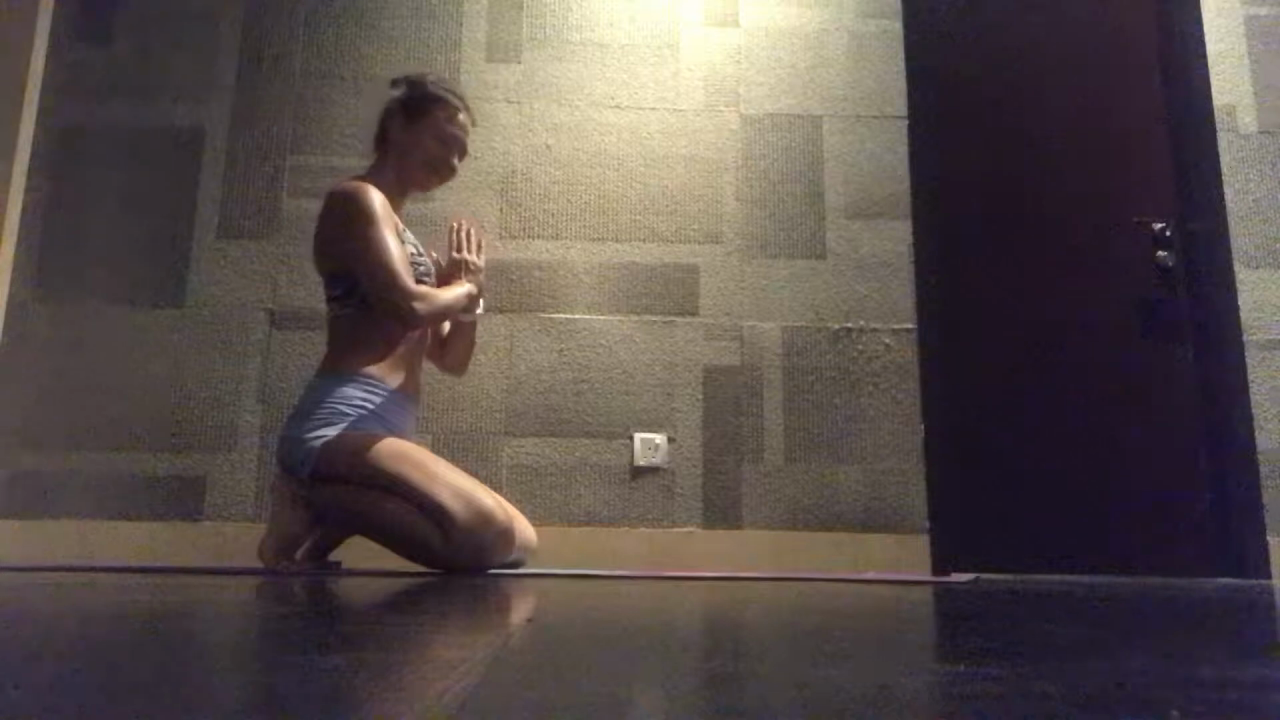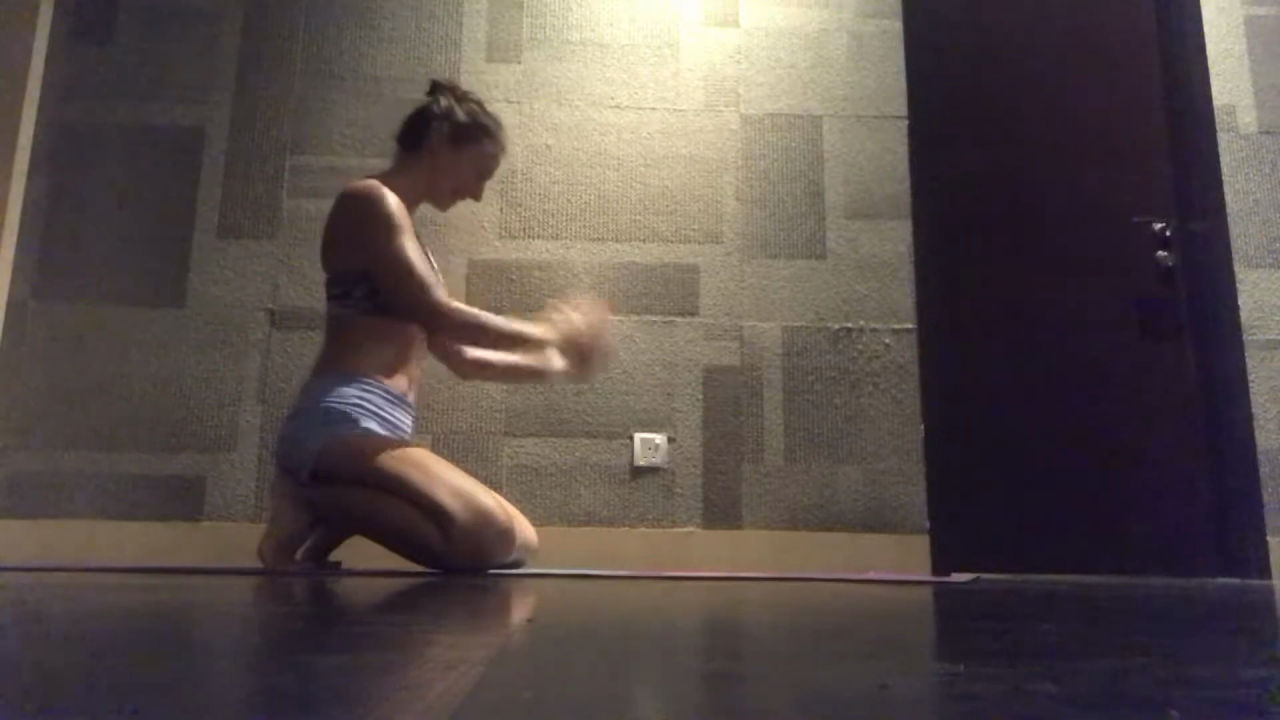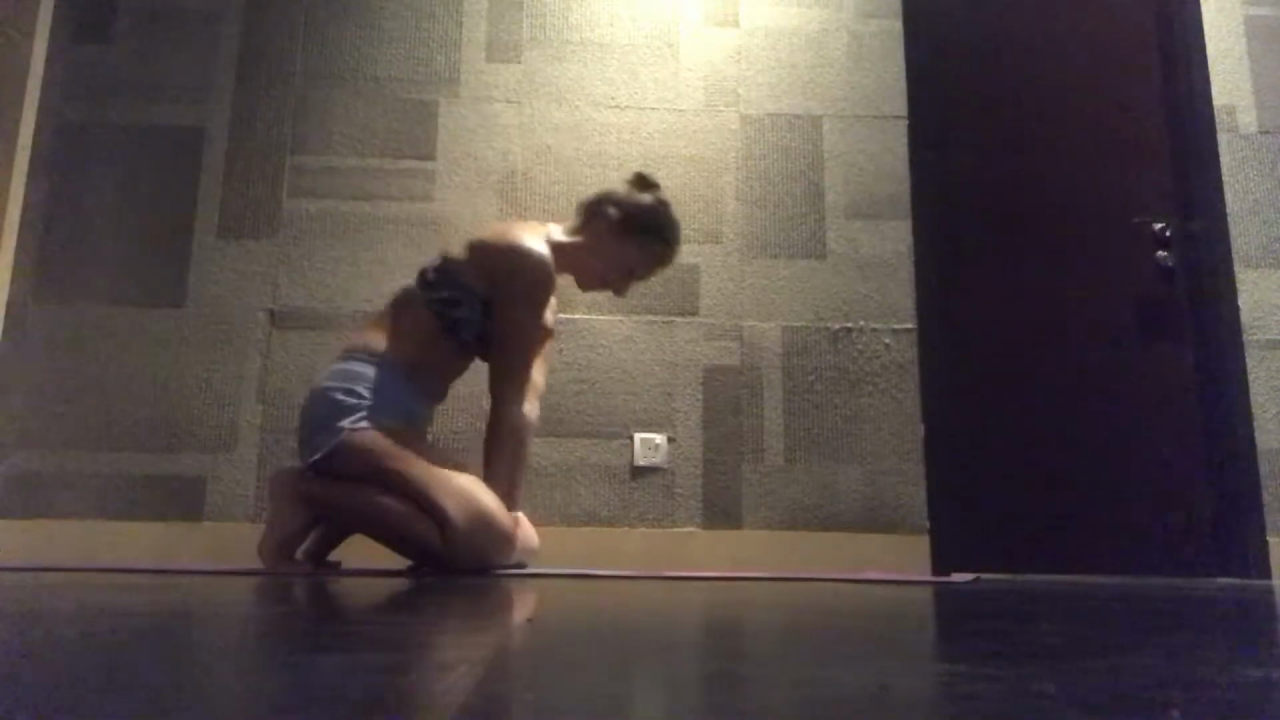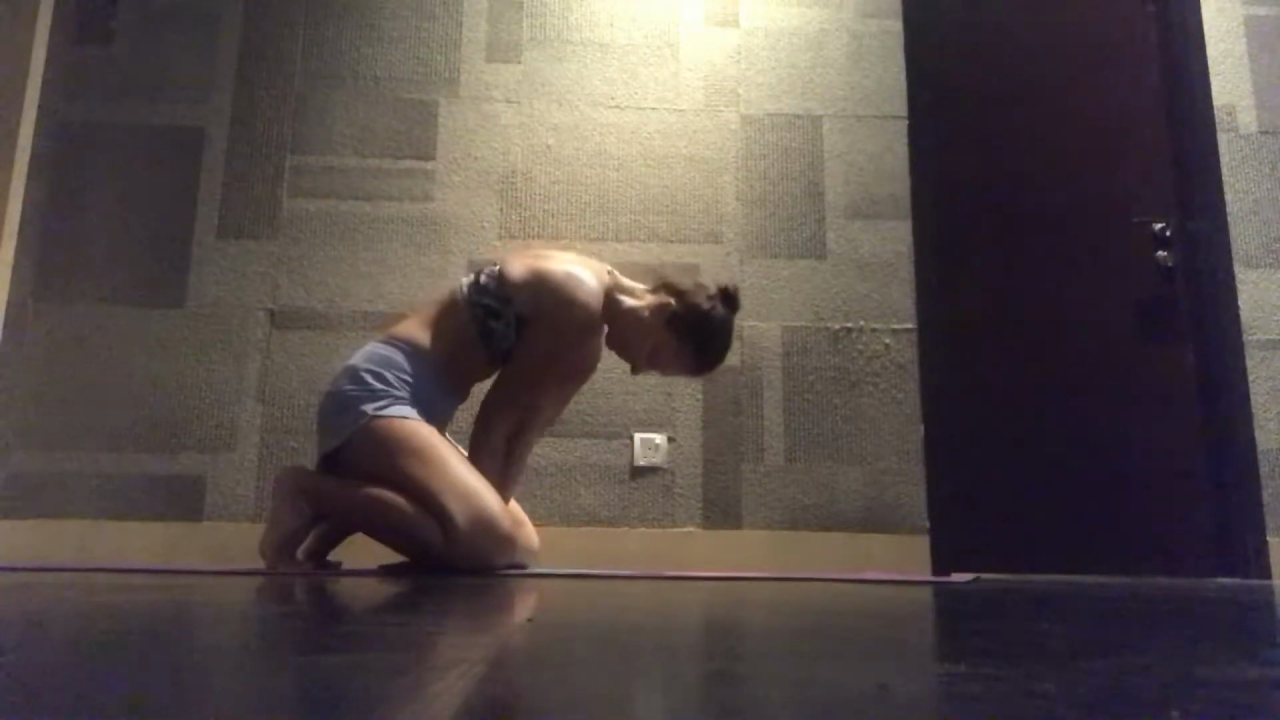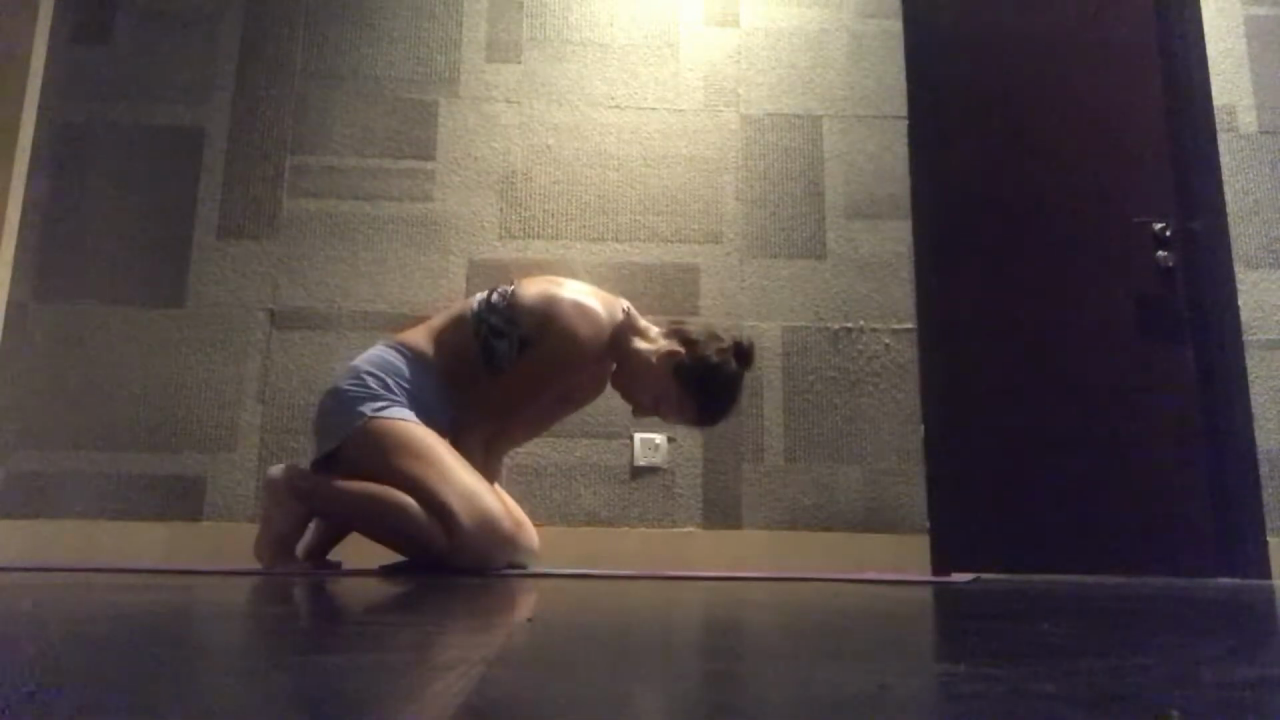
dt=0.7s
person 1, frame 1
left shoulder: (401, 234)
right shoulder: (358, 199)
left elbow: (452, 359)
right elbow: (407, 306)
left wrist: (468, 293)
right wrist: (464, 289)
left hip: (380, 432)
right hip: (341, 426)
left knee: (517, 541)
right knee: (489, 536)
left ankle: (328, 521)
right ankle: (314, 501)
person 1, frame 2
left shoulder: (397, 219)
right shoulder: (370, 202)
left elbow: (457, 355)
right elbow: (440, 318)
left wrist: (549, 363)
right wrist: (546, 333)
left hip: (378, 431)
right hip: (339, 424)
left knee: (517, 543)
right knee: (490, 539)
left ankle: (328, 514)
right ankle: (312, 500)
person 1, frame 3
left shoulder: (544, 312)
right shoulder: (530, 258)
left elbow: (524, 411)
right elbow: (509, 405)
left wrist: (504, 511)
right wrist: (497, 511)
left hip: (393, 417)
right hip: (356, 407)
left knee: (520, 542)
right knee: (487, 538)
left ankle: (331, 523)
right ankle: (309, 494)
person 1, frame 4
left shoulder: (588, 349)
right shoulder: (579, 298)
left elbow: (521, 431)
right elbow: (497, 418)
left wrist: (486, 505)
right wrist: (481, 509)
left hip: (412, 404)
right hip: (378, 391)
left knee: (519, 544)
right knee: (490, 542)
left ankle: (340, 511)
right ankle: (310, 492)
person 1, frame 5
left shoulder: (597, 369)
right shoulder: (585, 327)
left elbow: (494, 437)
right elbow: (475, 426)
right wrist: (468, 504)
left hip: (413, 410)
right hip: (375, 395)
left knee: (519, 545)
right knee: (488, 541)
left ankle: (335, 512)
right ankle: (302, 490)
